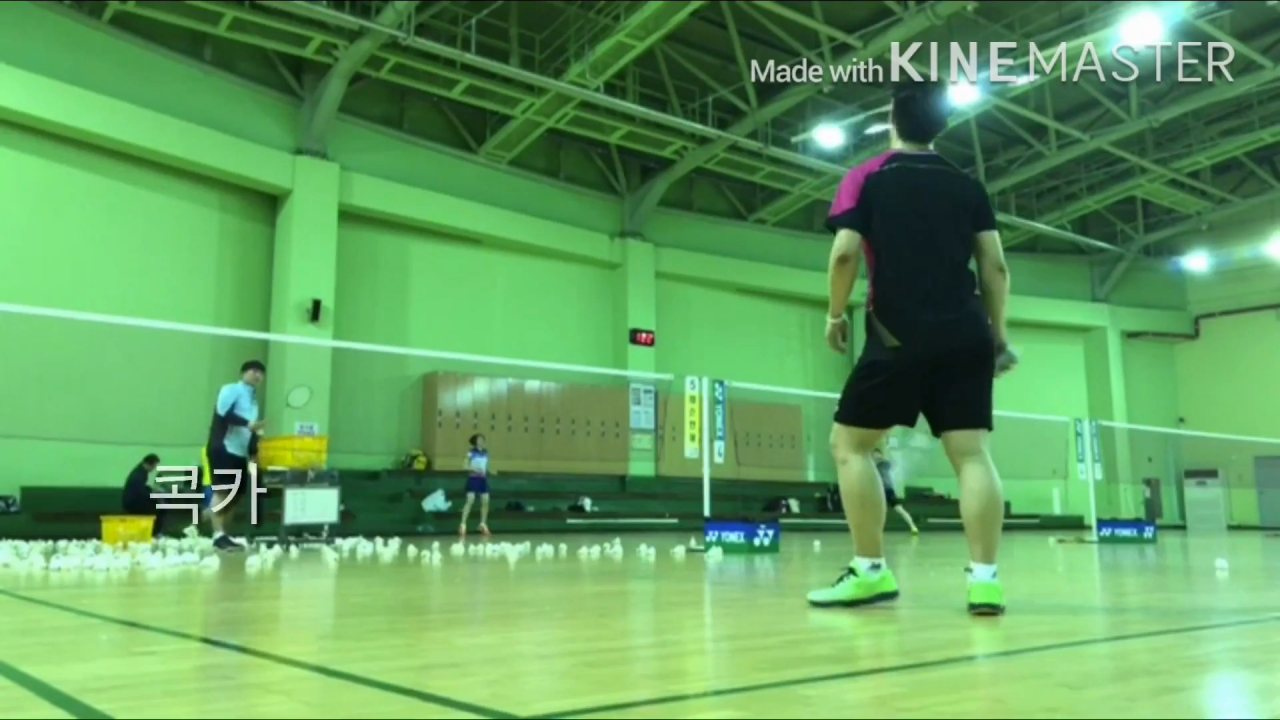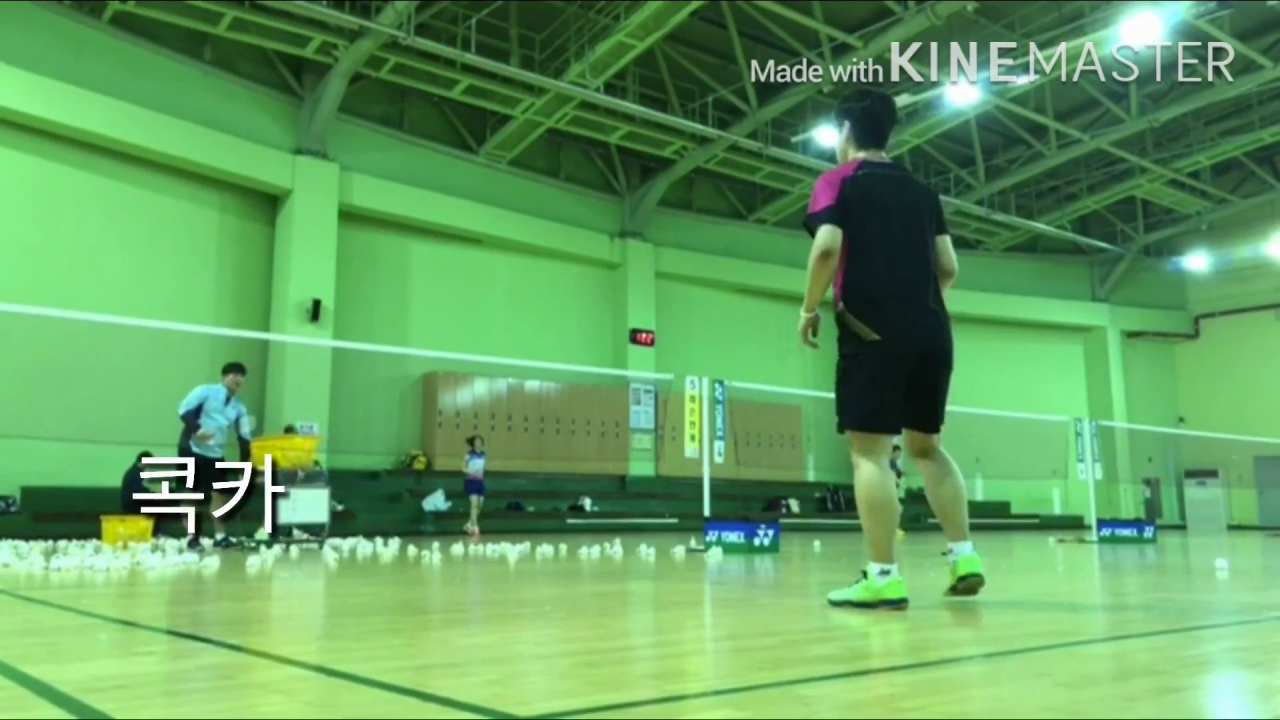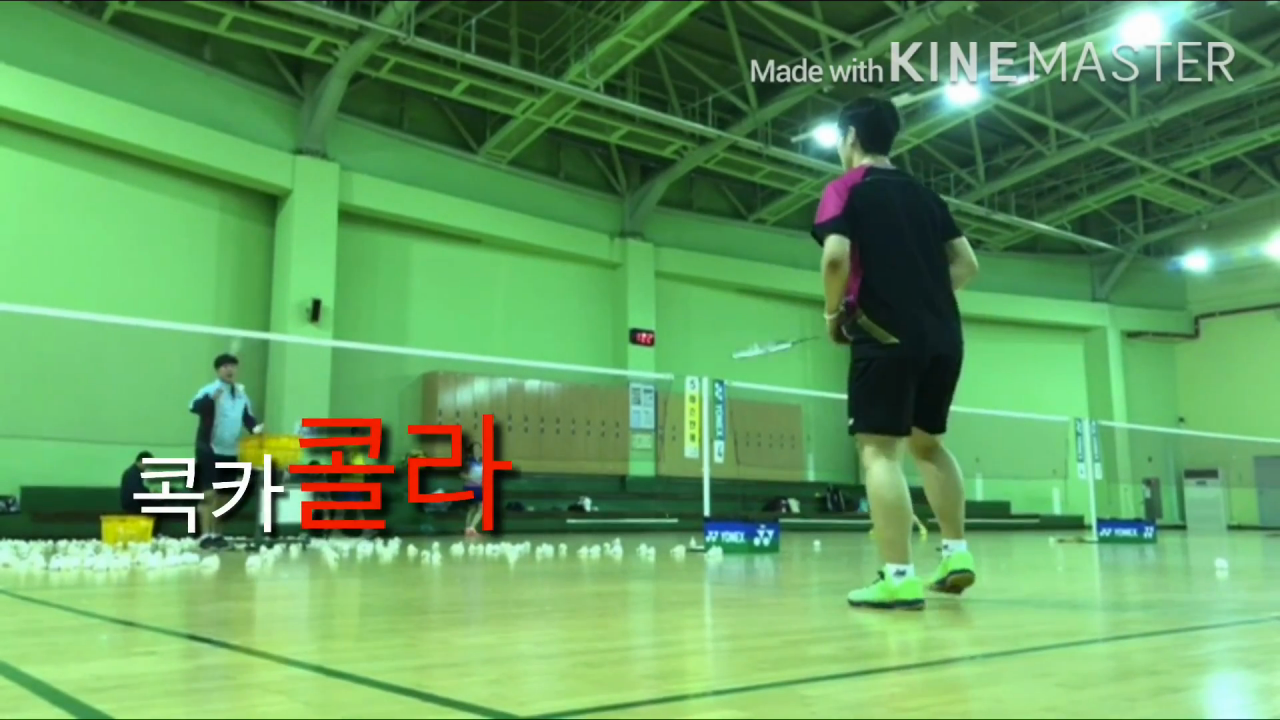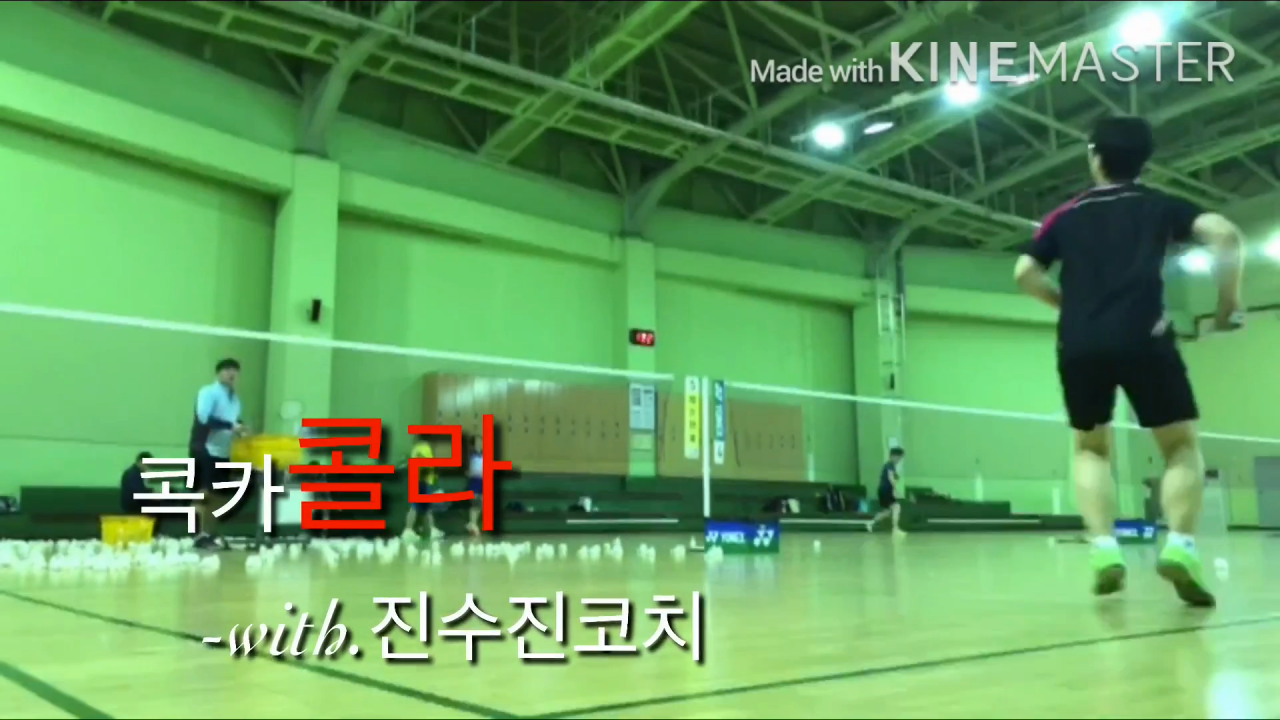
dt=1s
person 1, frame 1
left shoulder: (866, 179)
right shoulder: (968, 187)
left elbow: (846, 253)
right elbow: (995, 267)
left wrist: (836, 314)
right wrist: (998, 332)
left hip: (897, 338)
right hip: (966, 338)
left knee: (850, 444)
right knee: (971, 453)
left ankle: (870, 571)
right ankle: (985, 578)
person 1, frame 2
left shoulder: (838, 182)
right shoulder: (922, 192)
left elbow: (827, 249)
right elbow: (947, 267)
left wrist: (810, 309)
left hip: (871, 333)
right hip: (931, 334)
left knee: (869, 451)
right knee: (925, 446)
left ankle: (883, 578)
right ankle: (964, 557)
person 1, frame 3
left shoulder: (845, 189)
right shoulder: (924, 194)
left elbow: (836, 257)
right elbow: (965, 263)
left wrist: (834, 312)
left hip: (886, 337)
right hip: (944, 337)
left knee: (879, 451)
right knee: (927, 444)
left ankle: (898, 578)
right ankle: (956, 552)
person 1, frame 4
left shoulder: (1066, 216)
right shoulder: (1161, 206)
left elbow: (1024, 273)
right elbow: (1225, 233)
right wrist: (1229, 300)
left hip: (1079, 346)
right hip: (1143, 340)
left knee: (1093, 449)
right knee: (1181, 446)
left ankle: (1105, 551)
right ankle: (1180, 548)
person 2, frame 1
left shoulder: (254, 401)
right shoulder: (231, 390)
right elbow: (223, 412)
left wrist: (253, 454)
right wrist: (247, 423)
left hip: (240, 453)
right hip: (222, 448)
left knee: (234, 495)
right knee: (220, 492)
left ankle: (223, 535)
right ankle: (218, 536)
person 2, frame 2
left shoulder: (239, 407)
right shoulder: (205, 391)
left elbow: (244, 436)
right elbow: (184, 410)
left wrist: (246, 463)
right wrist: (197, 429)
left hip: (216, 455)
right hip: (192, 450)
left knee: (219, 494)
left ankle: (220, 536)
right ankle: (192, 537)
person 2, frame 3
left shoulder: (240, 394)
right shoulder: (209, 391)
left elbow: (247, 416)
right elbow: (195, 406)
left wrist: (255, 426)
right wrist: (212, 398)
left hip: (230, 452)
right hip: (210, 450)
left knee: (221, 495)
right knee: (208, 493)
left ankle: (215, 534)
right ankle: (205, 536)
person 2, frame 4
left shoulder: (235, 398)
right shoulder: (208, 393)
left elbow: (235, 422)
right elbow: (204, 418)
left wrist: (241, 430)
right wrist: (230, 425)
left hip: (223, 453)
right hip: (204, 449)
right knee: (203, 492)
left ankle: (209, 535)
right ankle: (200, 534)
